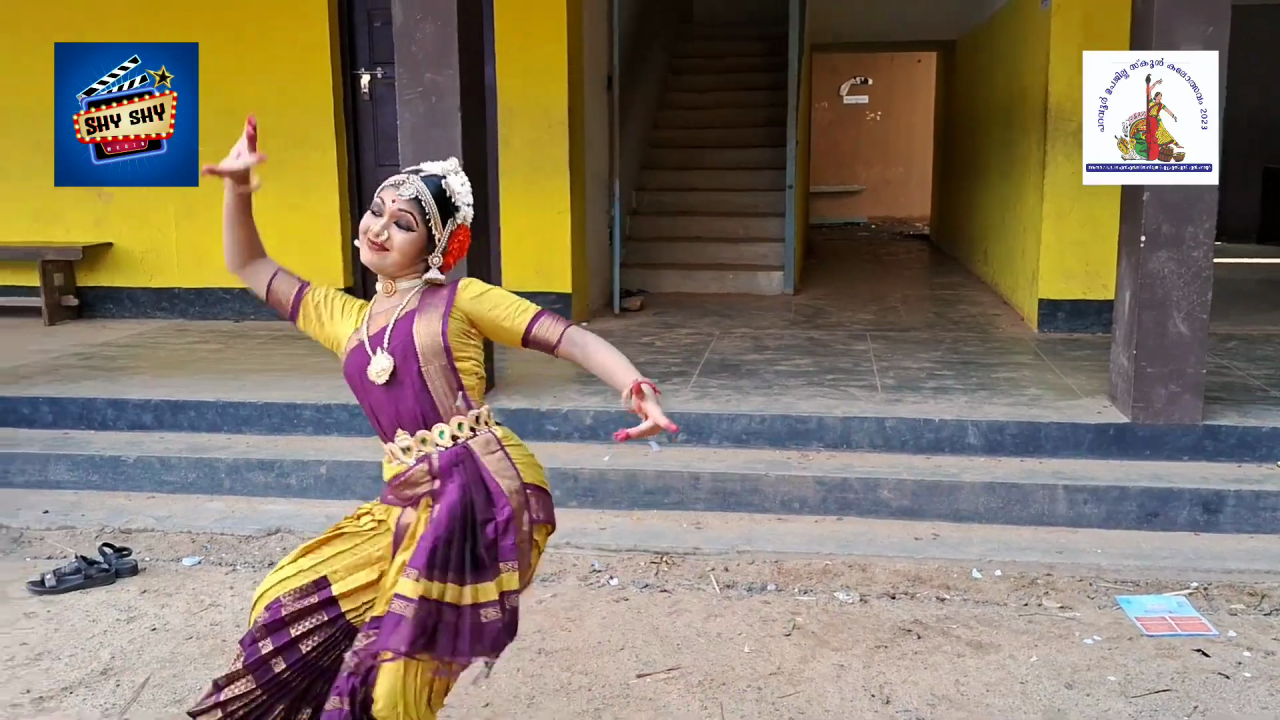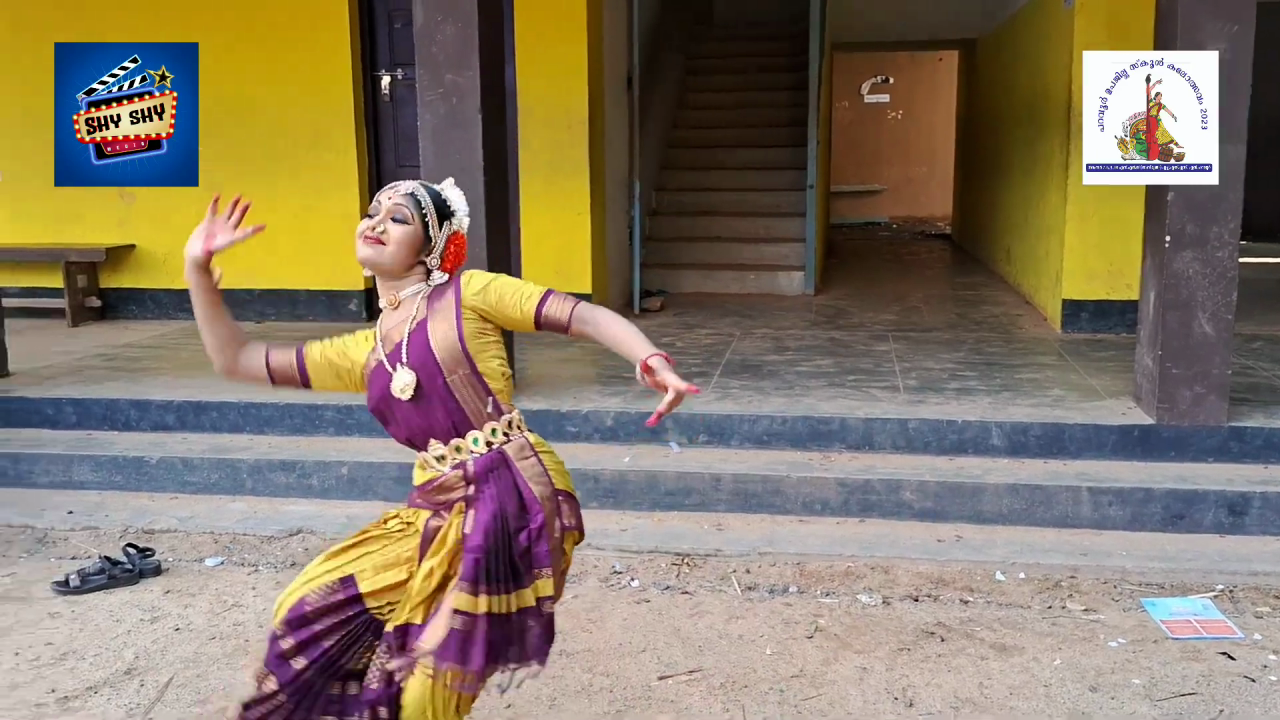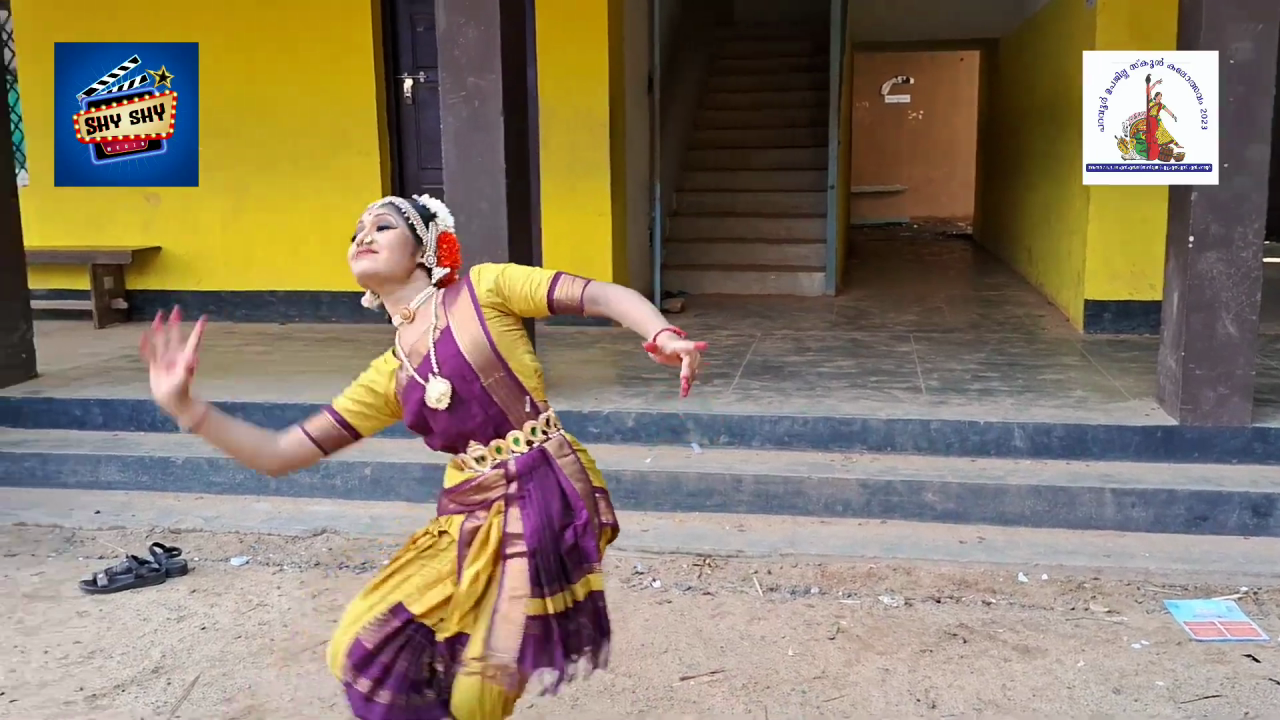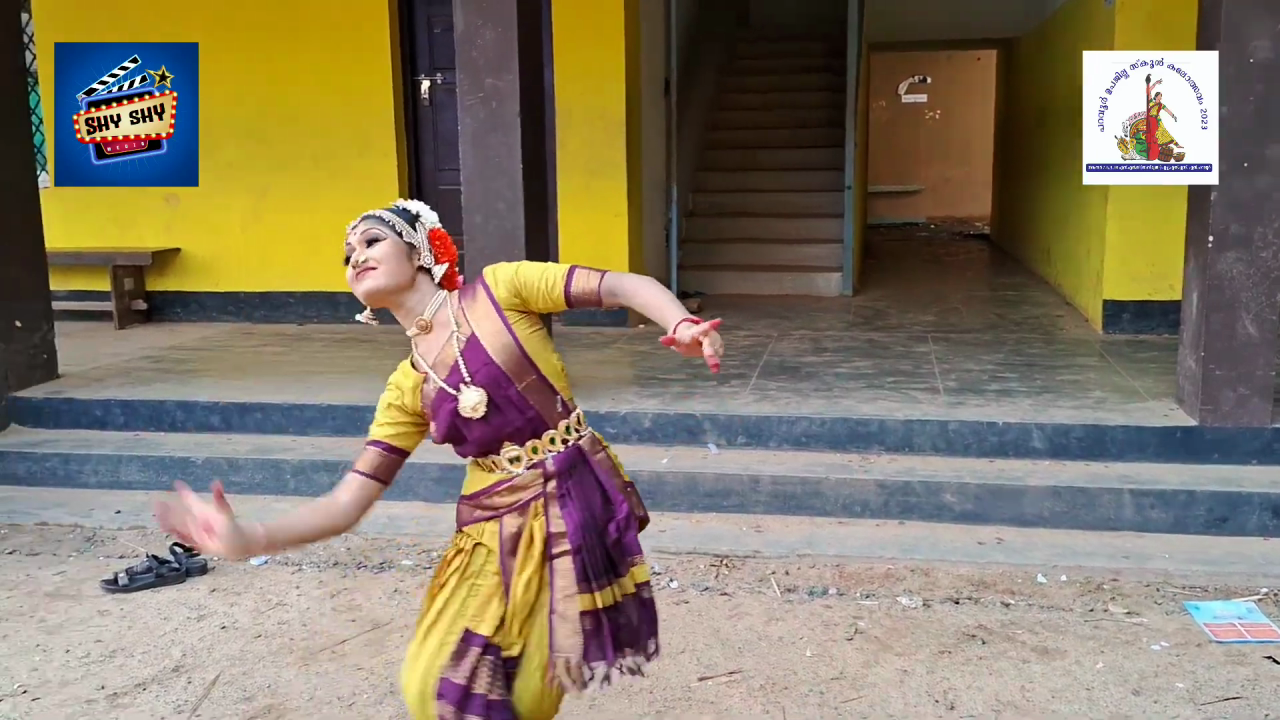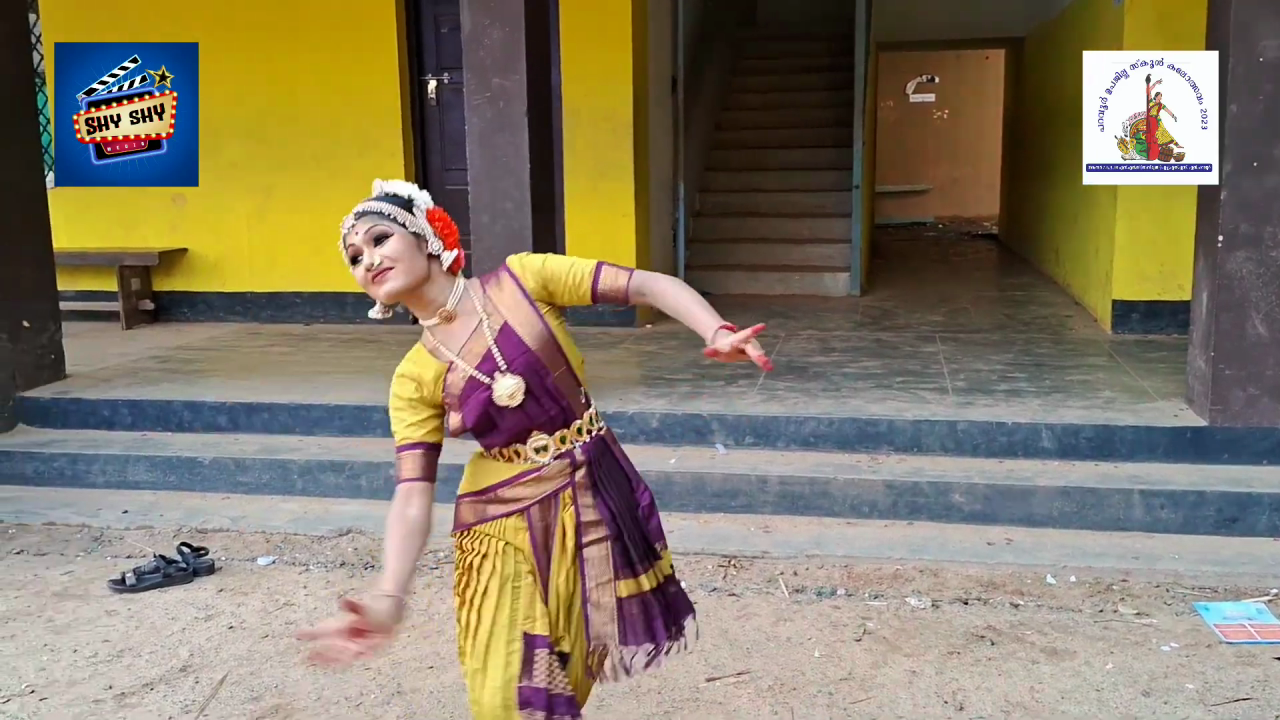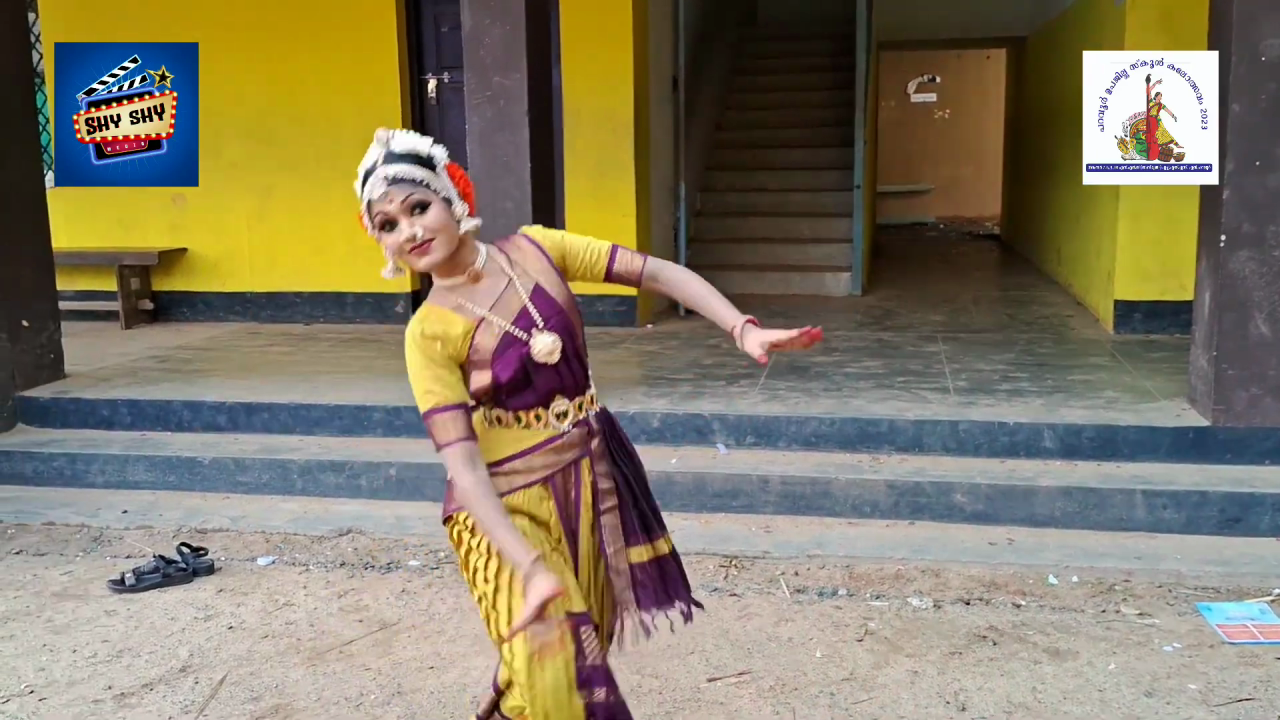
dt=0.1s
person 1, frame 1
left shoulder: (459, 300)
right shoulder: (349, 320)
left elbow: (573, 339)
right elbow: (249, 267)
left wrist: (636, 386)
right wrist: (237, 183)
left hip: (482, 500)
right hip: (414, 507)
right knee: (287, 606)
person 1, frame 2
left shoulder: (470, 295)
right shoulder: (360, 353)
left elbow: (586, 316)
right elbow: (237, 361)
left wrist: (650, 359)
right wrist: (198, 268)
left hip: (513, 506)
right hip: (439, 517)
right knee: (307, 614)
person 1, frame 3
left shoulder: (483, 289)
right shoulder: (386, 377)
left elbow: (609, 296)
right elbow: (281, 454)
left wrist: (662, 333)
right wrist: (188, 410)
left hip: (552, 508)
right hip: (475, 521)
right knee: (360, 652)
person 1, frame 4
left shoulder: (500, 287)
right shoulder: (407, 387)
left elbow: (630, 286)
right elbow: (345, 506)
left wrist: (682, 323)
right wrist: (245, 540)
left hip: (580, 508)
right hip: (497, 524)
person 1, frame 5
left shoulder: (520, 279)
right shoulder: (415, 377)
left elbow: (653, 285)
right elbow: (411, 505)
left wrist: (716, 334)
right wrist: (388, 604)
left hip: (599, 499)
right hip: (508, 519)
person 1, frame 6
left shoulder: (533, 247)
right shoulder: (429, 335)
left elbow: (657, 270)
right elbow: (463, 465)
left wrist: (743, 329)
right wrist: (530, 568)
left hip: (590, 472)
right hip: (509, 496)
left knee: (579, 664)
